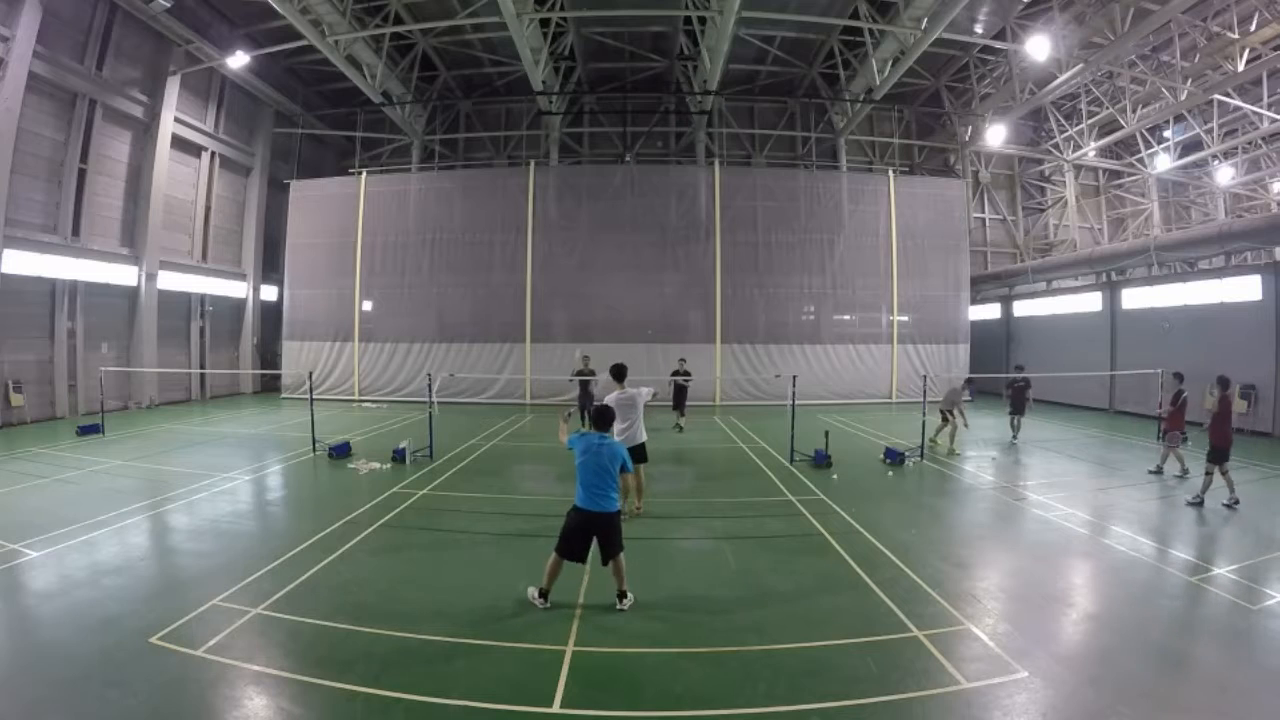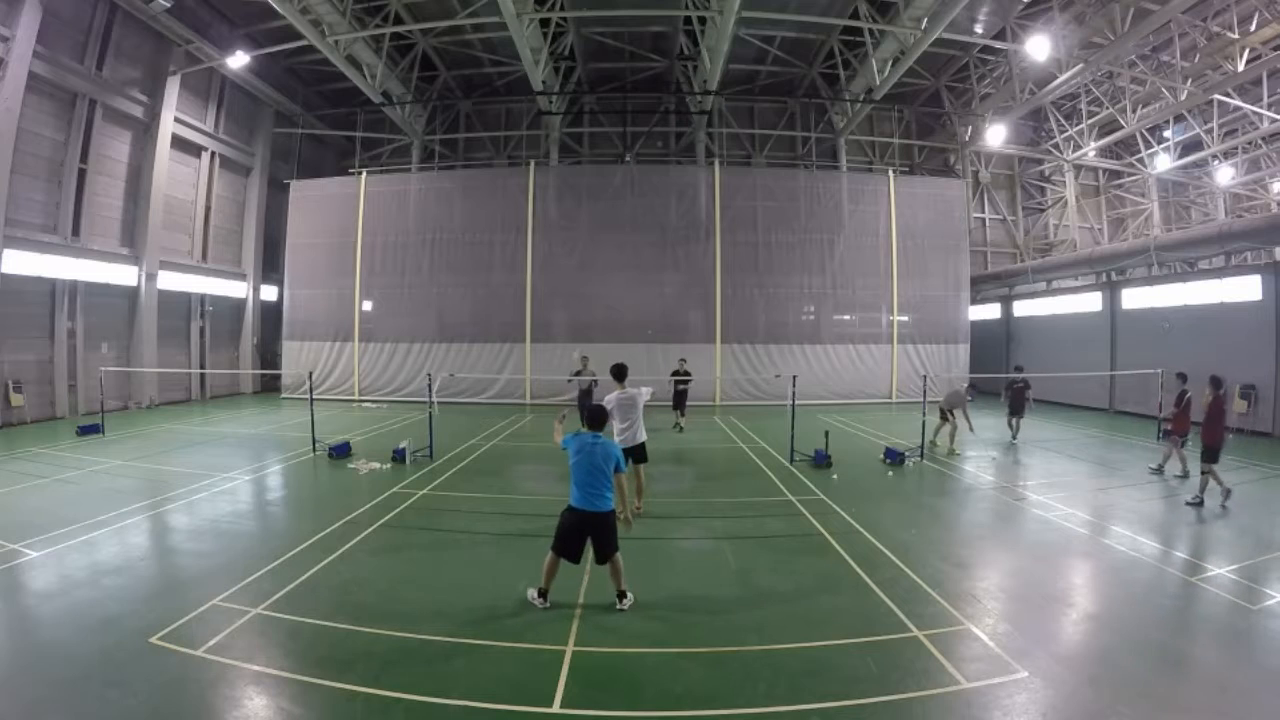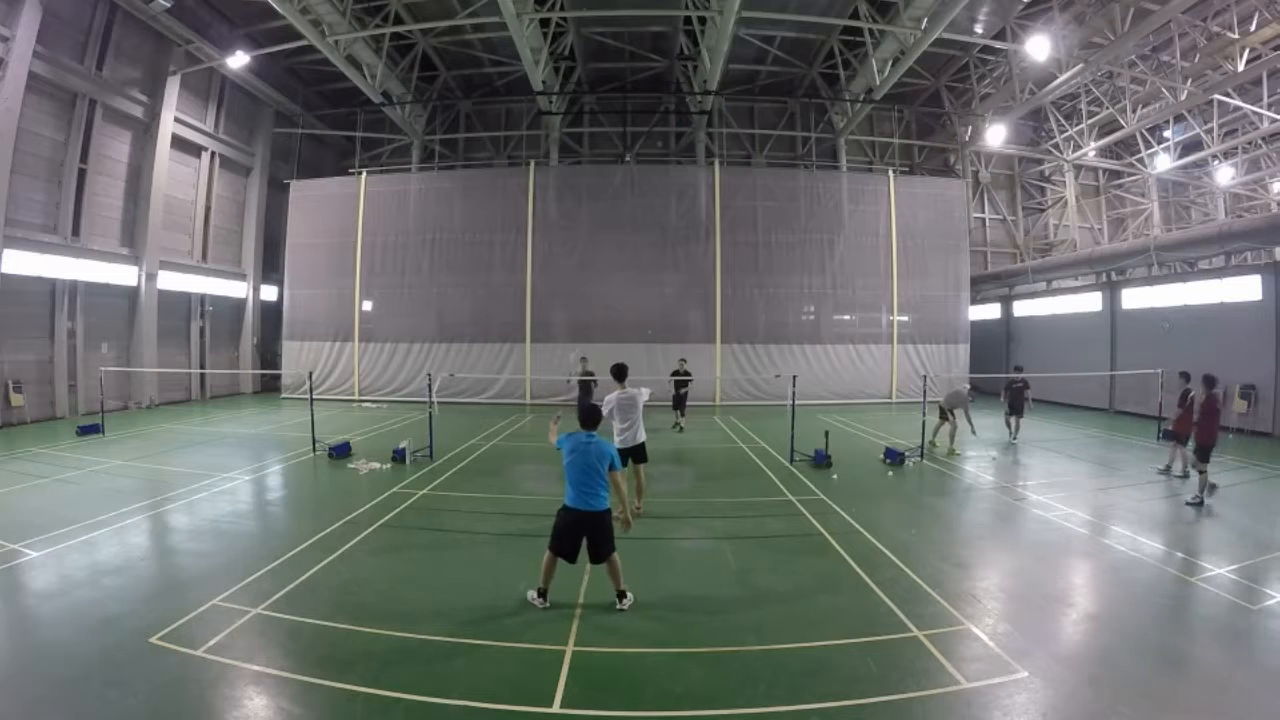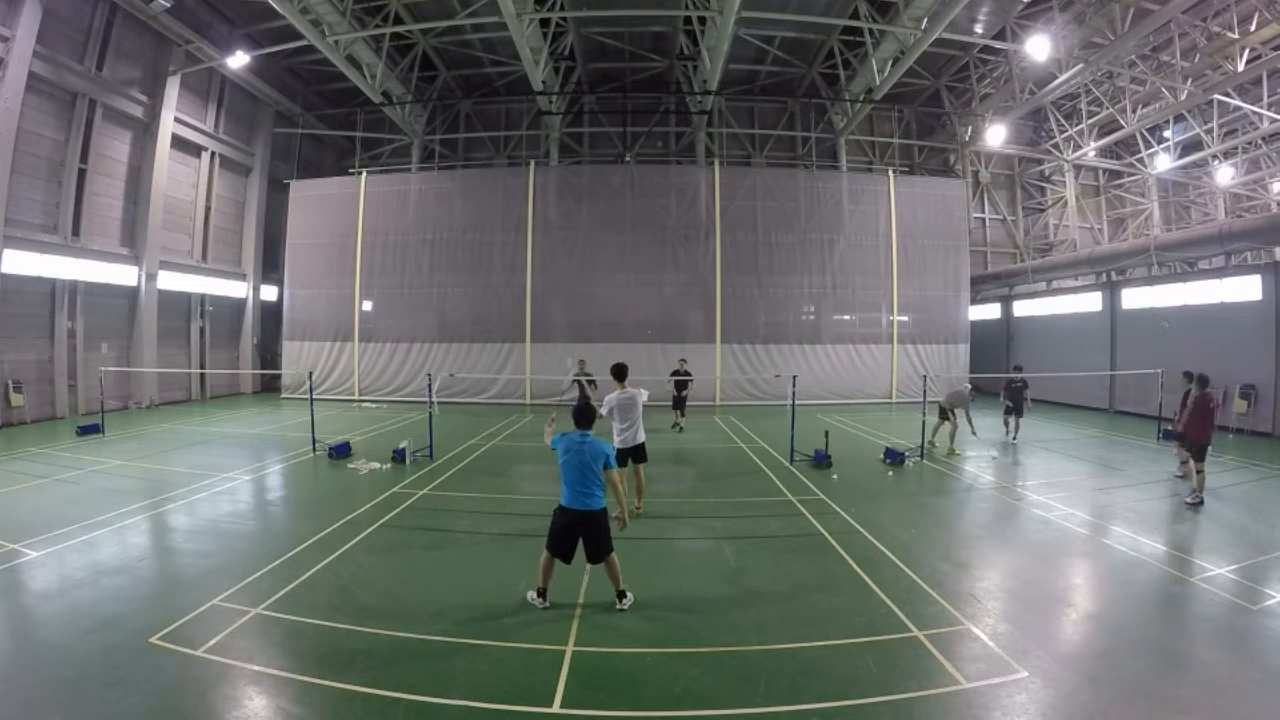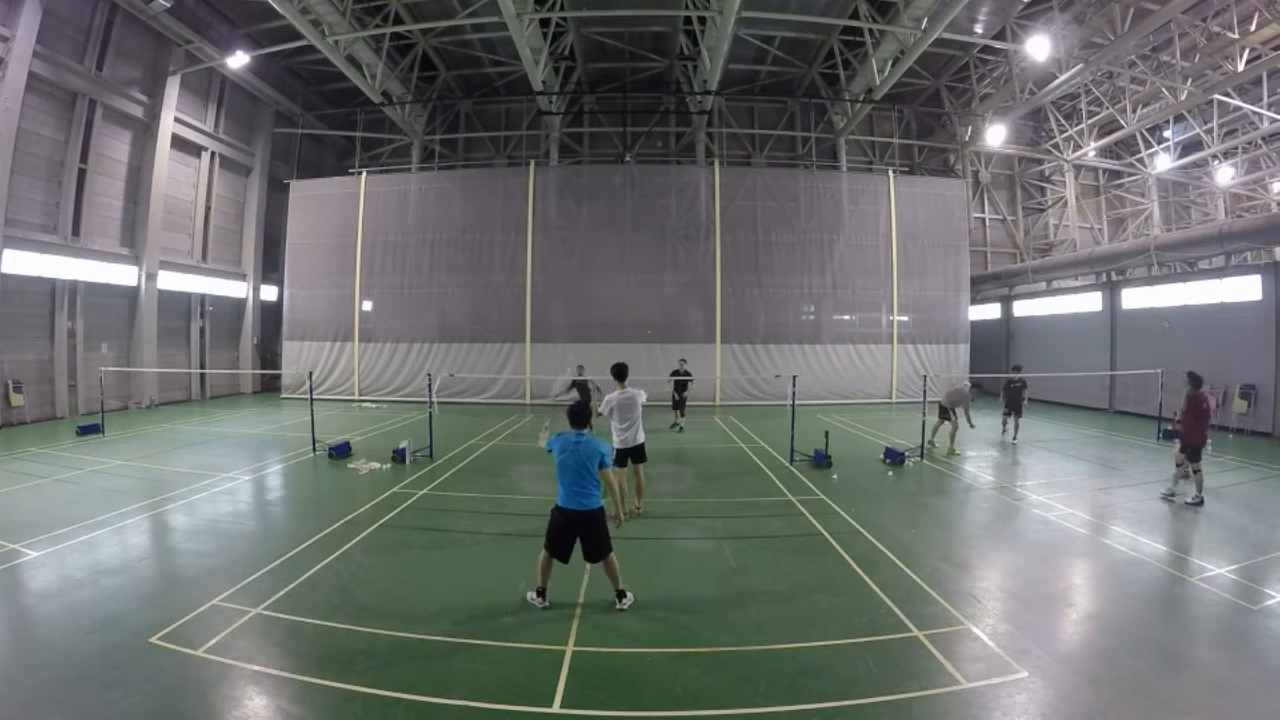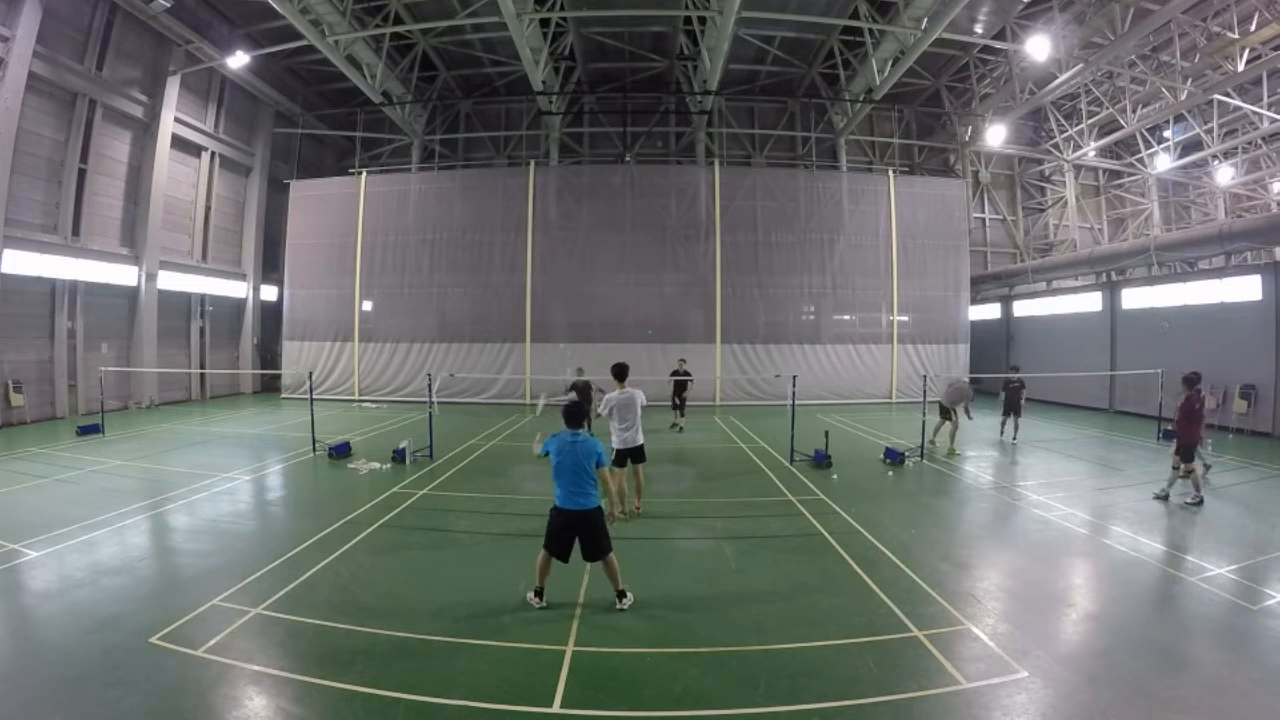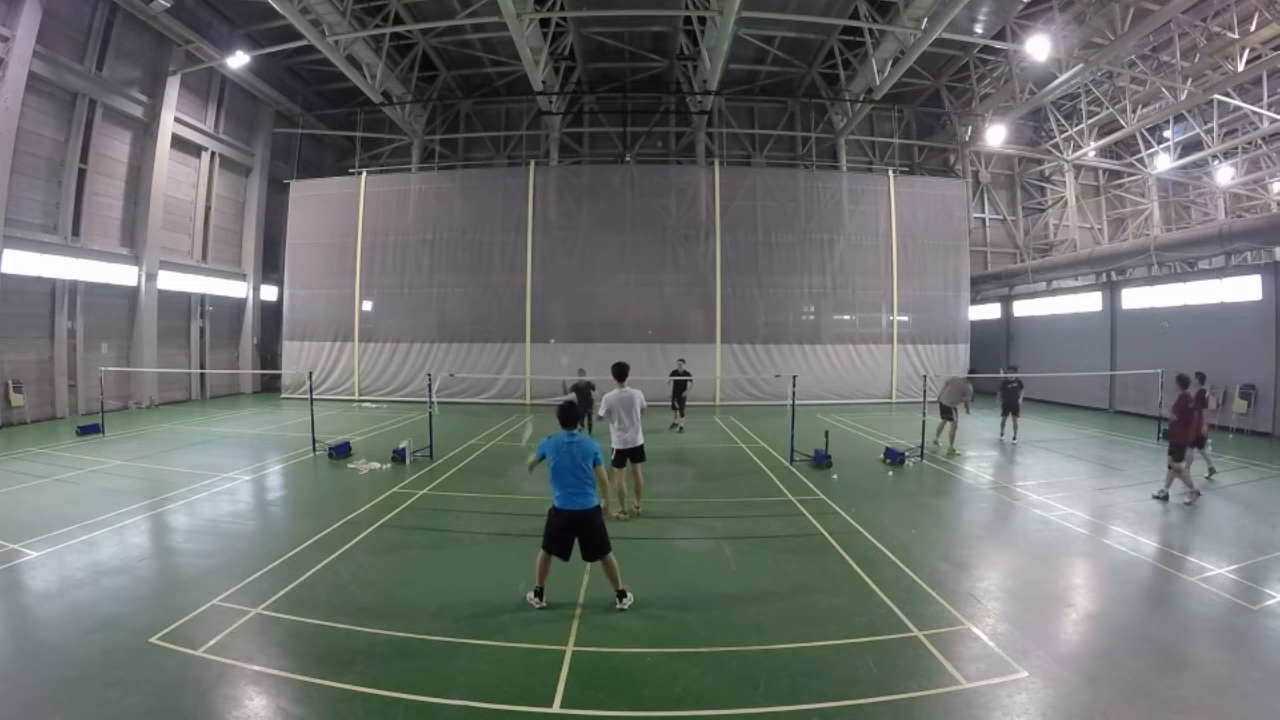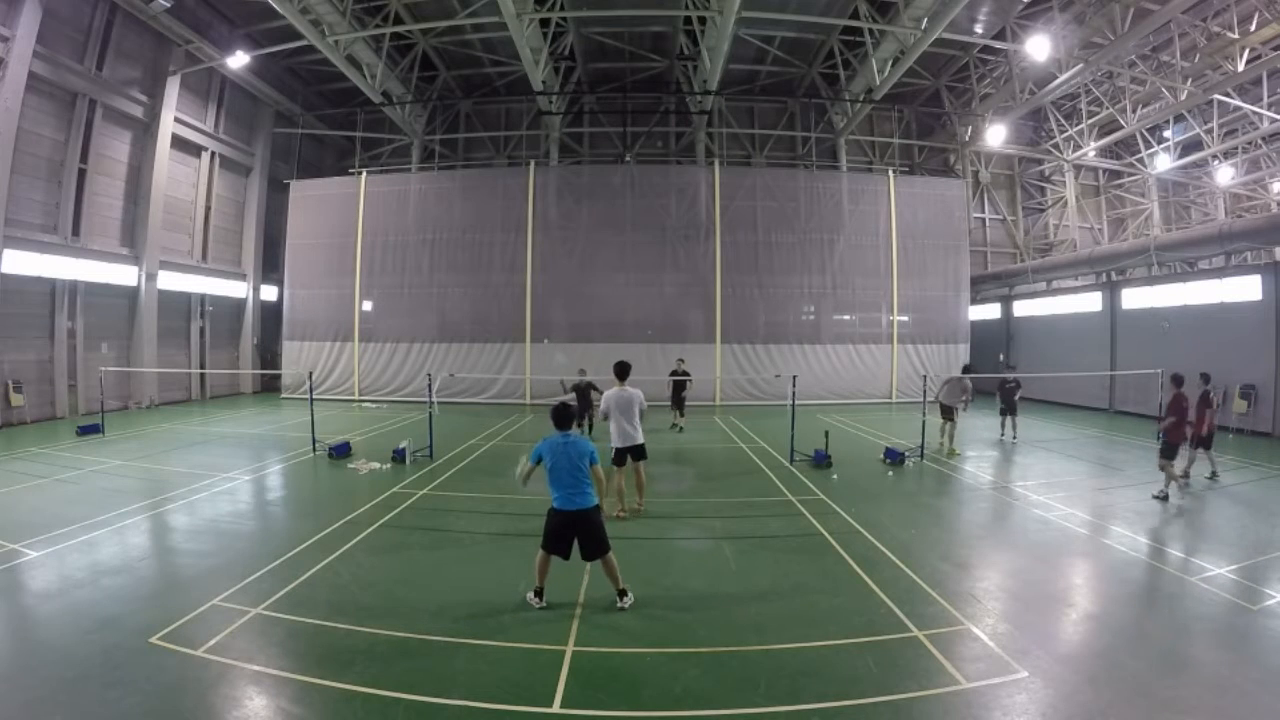
dt=0.1s
person 1, frame 1
left shoulder: (581, 441)
right shoulder: (620, 450)
left elbow: (562, 437)
left wrist: (563, 420)
right wrist: (623, 506)
left hip: (582, 511)
right hip: (610, 512)
left knee: (559, 553)
right knee: (616, 554)
left ankle: (542, 595)
right ankle: (622, 596)
person 1, frame 2
left shoulder: (575, 441)
right shoulder: (614, 449)
left elbow: (557, 437)
right elbow: (621, 486)
left wrist: (559, 421)
right wrist: (626, 511)
left hip: (577, 510)
right hip: (604, 512)
left knee: (556, 552)
right knee: (612, 554)
left ankle: (541, 595)
right ankle: (622, 596)
person 1, frame 3
left shoulder: (568, 441)
right shoulder: (608, 448)
left elbow: (552, 438)
right elbow: (618, 484)
left wrist: (555, 423)
right wrist: (626, 512)
left hip: (572, 510)
right hip: (599, 512)
left knee: (553, 552)
right knee: (609, 555)
left ankle: (541, 595)
right ankle: (621, 596)
person 1, frame 4
left shoulder: (563, 441)
right shoulder: (603, 447)
left elbow: (547, 439)
right elbow: (614, 482)
left wrist: (549, 425)
right wrist: (623, 511)
left hip: (567, 510)
right hip: (595, 511)
left knee: (550, 552)
right knee: (607, 555)
left ankle: (541, 595)
right ankle: (621, 596)
person 1, frame 5
left shoulder: (557, 441)
right shoulder: (599, 446)
left elbow: (543, 443)
right elbow: (610, 481)
left wrist: (544, 431)
right wrist: (618, 509)
left hip: (564, 510)
right hip: (592, 510)
left knee: (548, 552)
right knee: (606, 554)
left ankle: (540, 594)
right ankle: (621, 596)
person 1, frame 6
left shoulder: (553, 442)
right shoulder: (595, 446)
left elbow: (537, 451)
right elbow: (605, 480)
left wrist: (537, 441)
right wrist: (613, 507)
left hip: (562, 509)
right hip: (590, 510)
left knee: (547, 551)
right knee: (605, 554)
left ankle: (538, 594)
right ankle: (621, 596)
person 1, frame 7
left shoulder: (548, 443)
right shoulder: (591, 445)
left elbow: (531, 464)
right elbow: (603, 479)
left wrist: (530, 462)
right wrist: (606, 504)
left hip: (561, 510)
right hip: (589, 509)
left knee: (546, 551)
right knee: (605, 554)
left ankle: (538, 594)
right ankle: (621, 596)
person 1, frame 8
left shoulder: (544, 446)
right shoulder: (586, 445)
left elbow: (526, 473)
right elbow: (599, 478)
left wrist: (522, 479)
right wrist: (600, 502)
left hip: (560, 510)
right hip: (588, 509)
left knee: (545, 551)
right knee: (605, 553)
left ankle: (538, 595)
right ankle: (622, 595)
